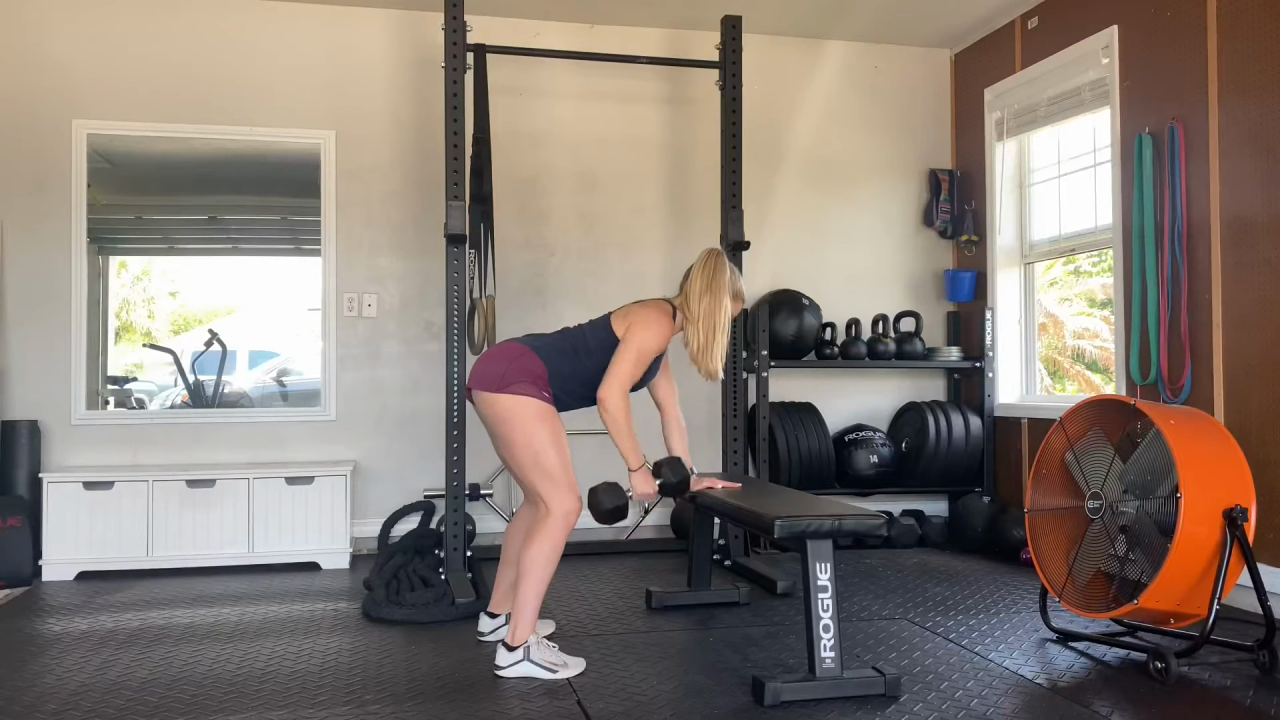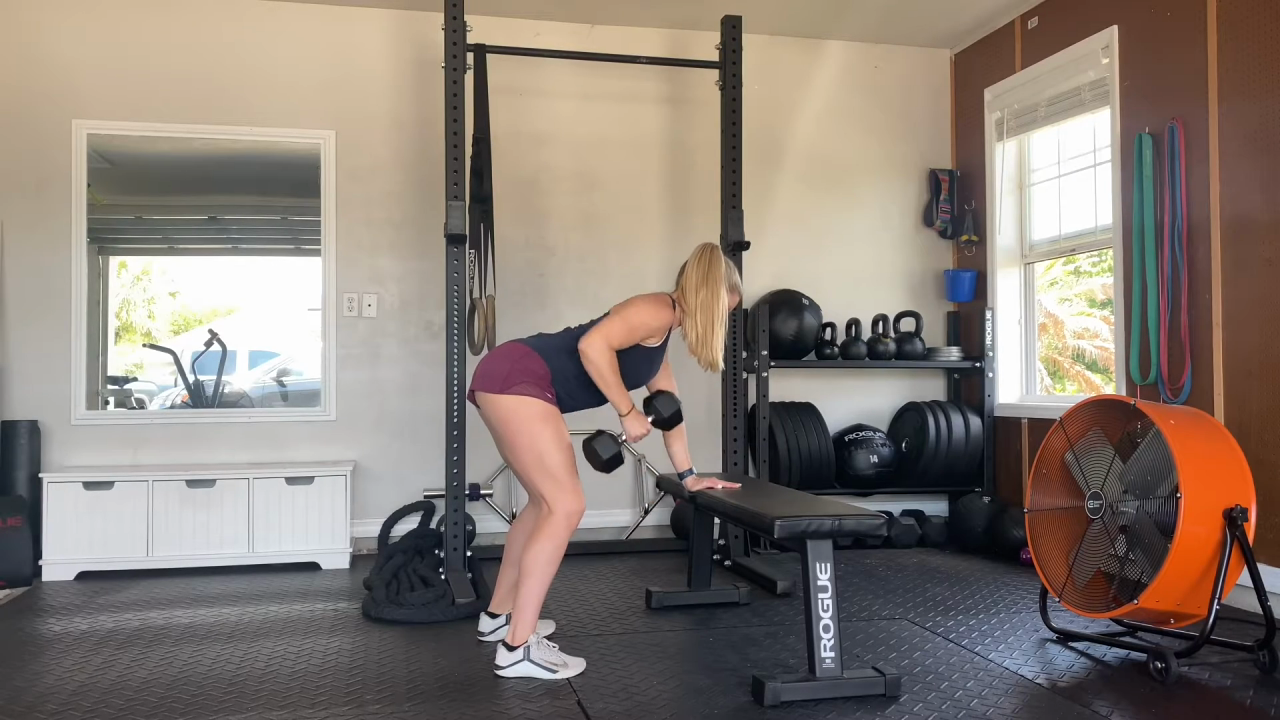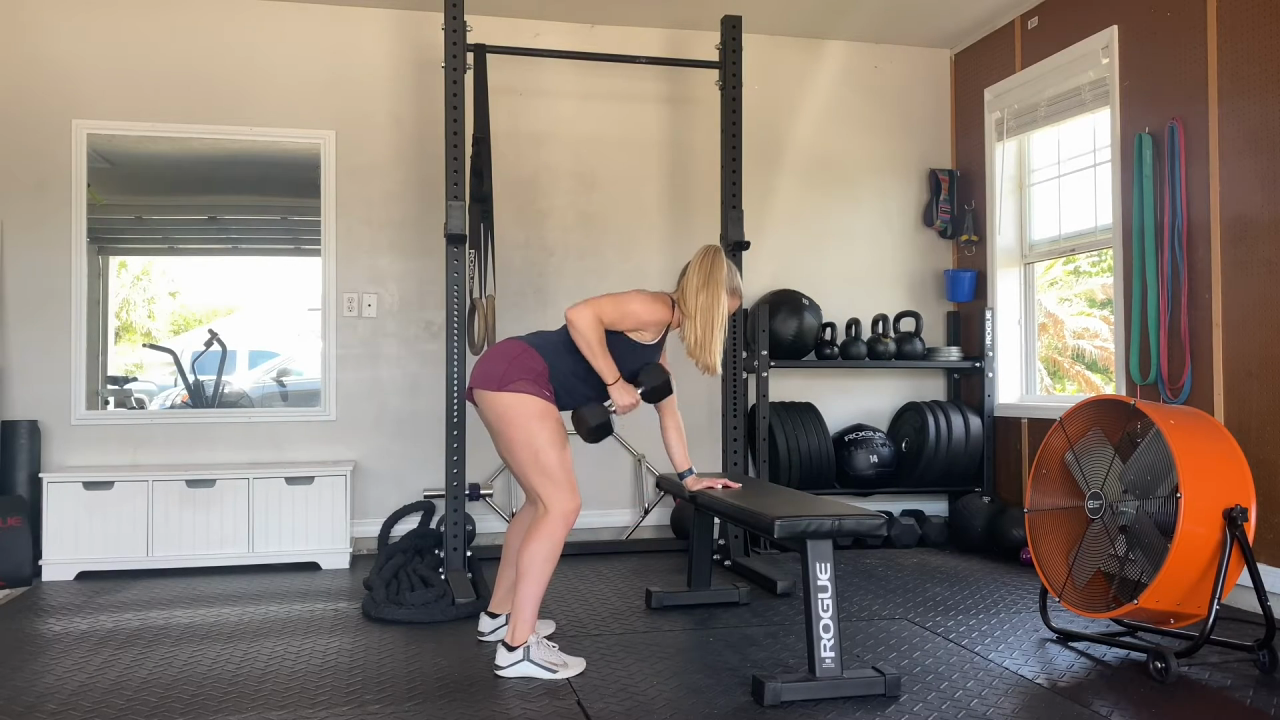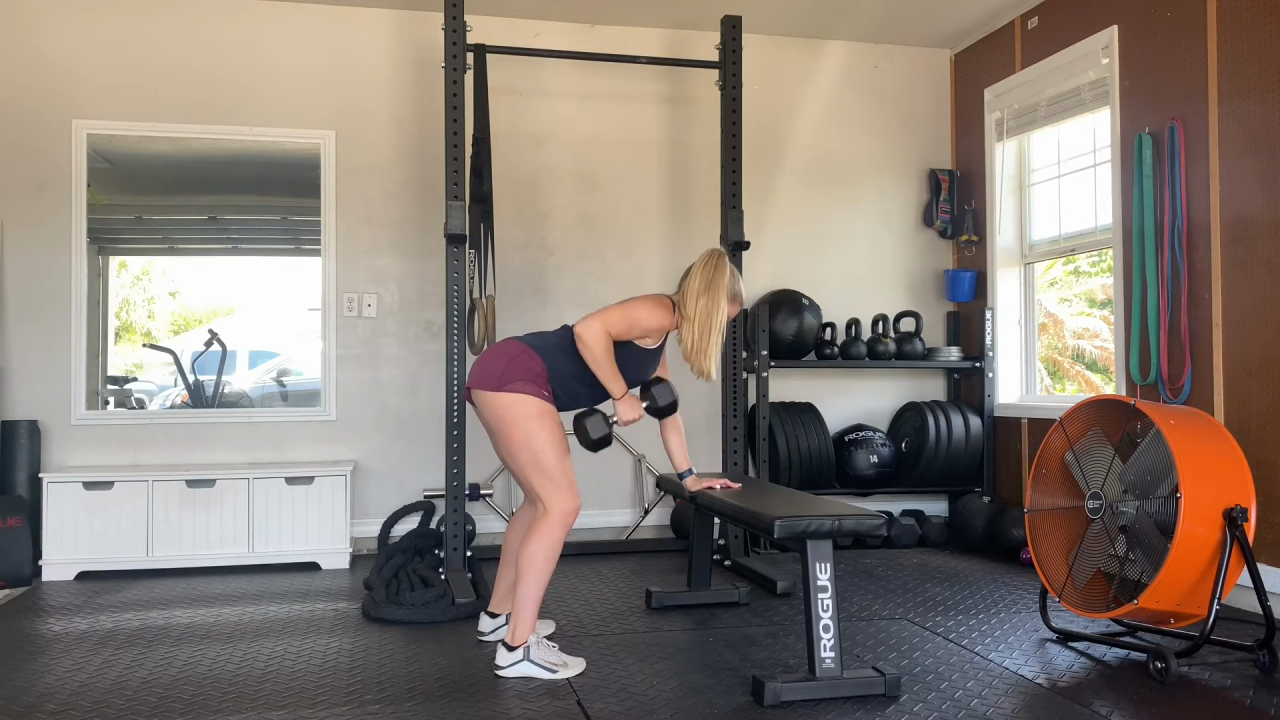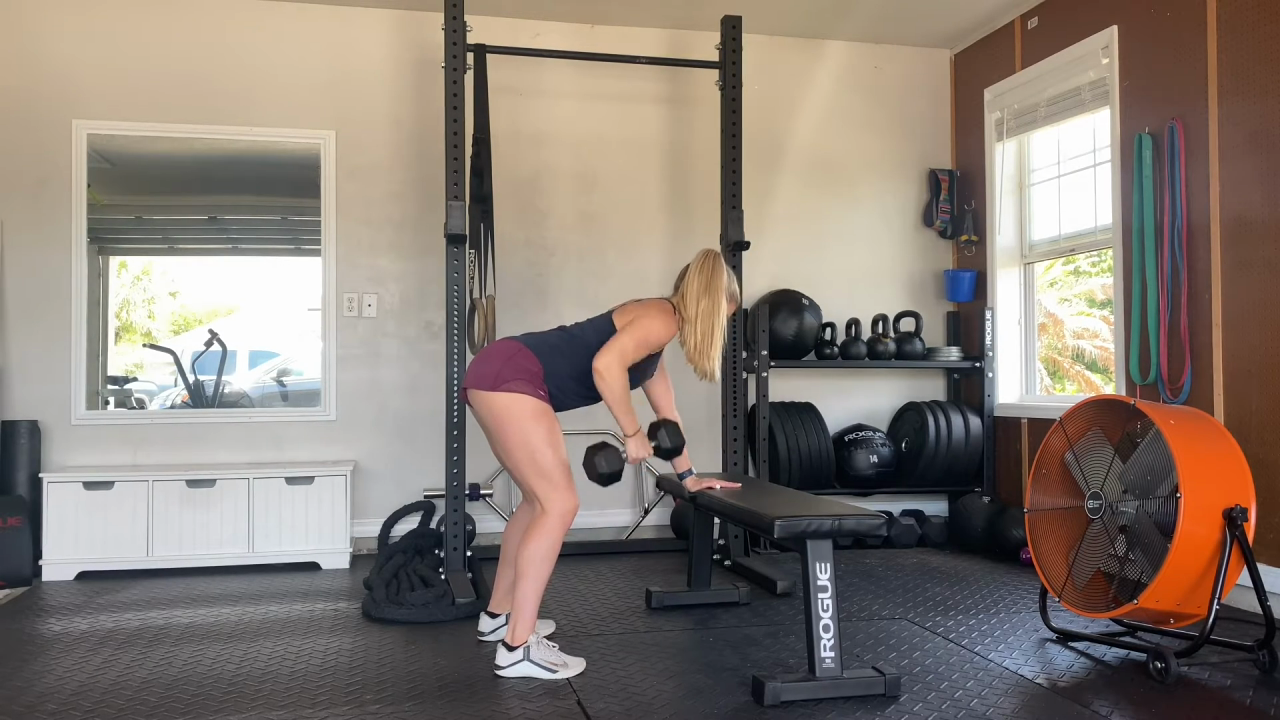
dt=1s
person 1, frame 1
left shoulder: (658, 327)
right shoulder: (657, 320)
left elbow: (669, 407)
right elbow: (609, 394)
left wrist: (687, 477)
right wrist: (637, 469)
left hip: (504, 377)
right hip: (515, 377)
left knee: (543, 501)
right knee: (562, 507)
left ankle: (498, 615)
right ankle: (518, 648)
person 1, frame 2
left shoulder: (659, 332)
right shoulder: (658, 311)
right elbow: (592, 344)
left wrist: (688, 476)
right wrist: (628, 413)
left hip: (510, 380)
right hip: (517, 378)
left knee: (547, 502)
right knee: (565, 507)
left ankle: (499, 615)
right ankle: (518, 647)
person 1, frame 3
left shoulder: (657, 332)
right shoulder: (656, 309)
left elbow: (666, 404)
right elbow: (579, 315)
left wrist: (688, 476)
right wrist: (616, 384)
left hip: (508, 378)
right hip: (516, 375)
left knee: (544, 501)
right knee: (562, 506)
left ankle: (499, 615)
right ankle: (518, 647)
person 1, frame 4
left shoulder: (656, 334)
right shoulder: (659, 313)
right elbow: (588, 330)
left wrist: (688, 476)
right wrist: (621, 398)
left hip: (504, 377)
right hip: (515, 376)
left knee: (543, 501)
right knee: (561, 505)
left ankle: (499, 614)
right ankle: (518, 647)
person 1, frame 5
left shoulder: (651, 324)
right shoulder: (661, 319)
left elbow: (665, 408)
right elbow: (604, 365)
left wrist: (687, 476)
right wrist: (633, 435)
left hip: (500, 375)
right hip: (511, 376)
left knee: (540, 500)
right knee: (559, 505)
left ankle: (499, 614)
right ankle: (518, 647)
